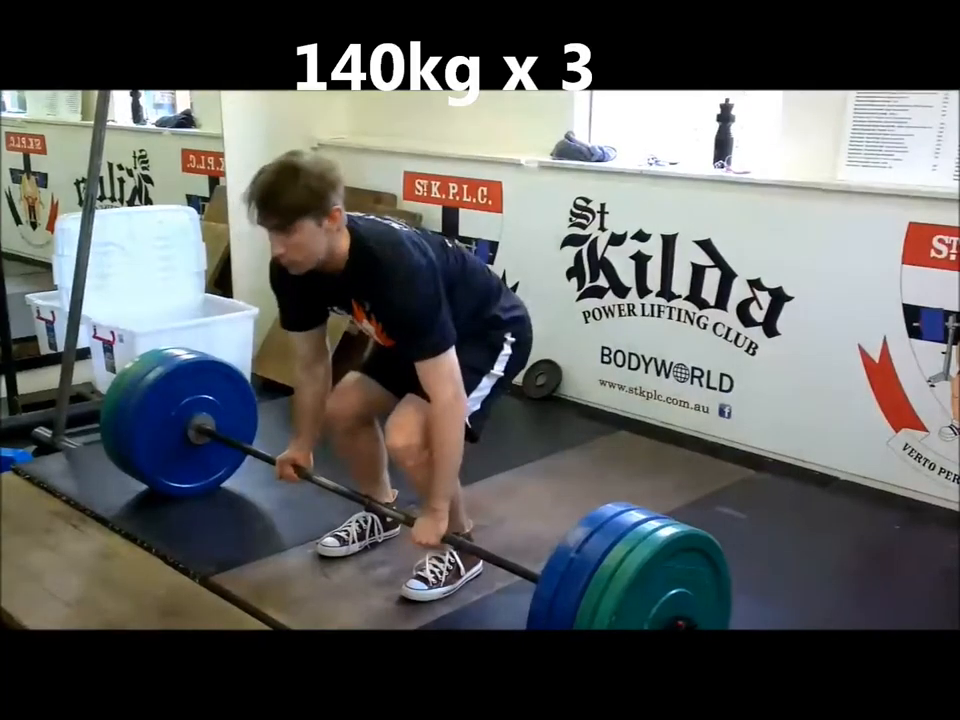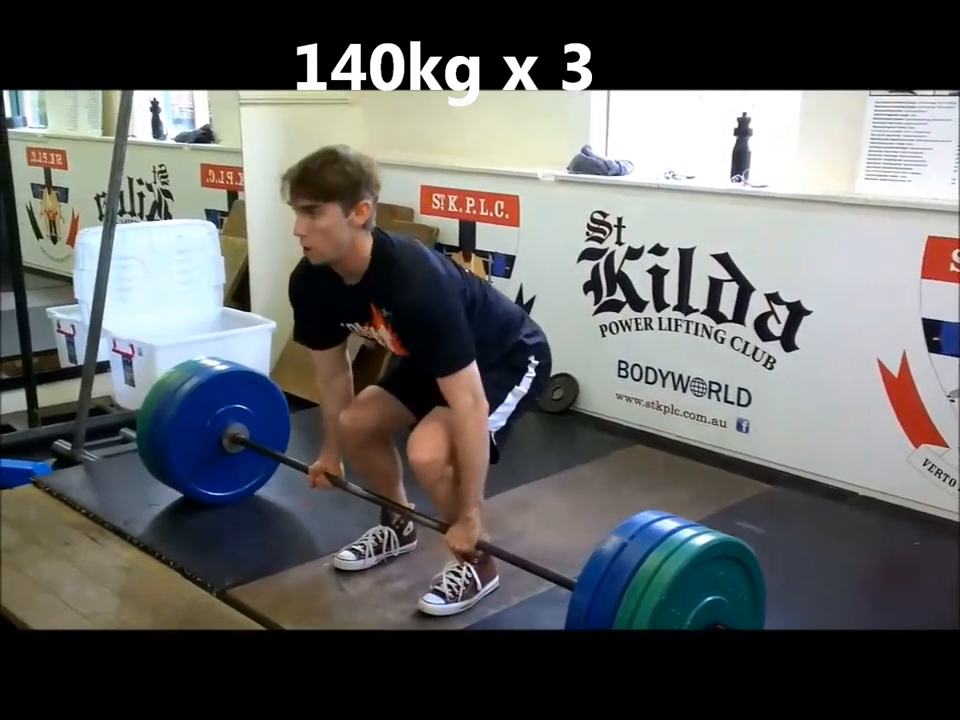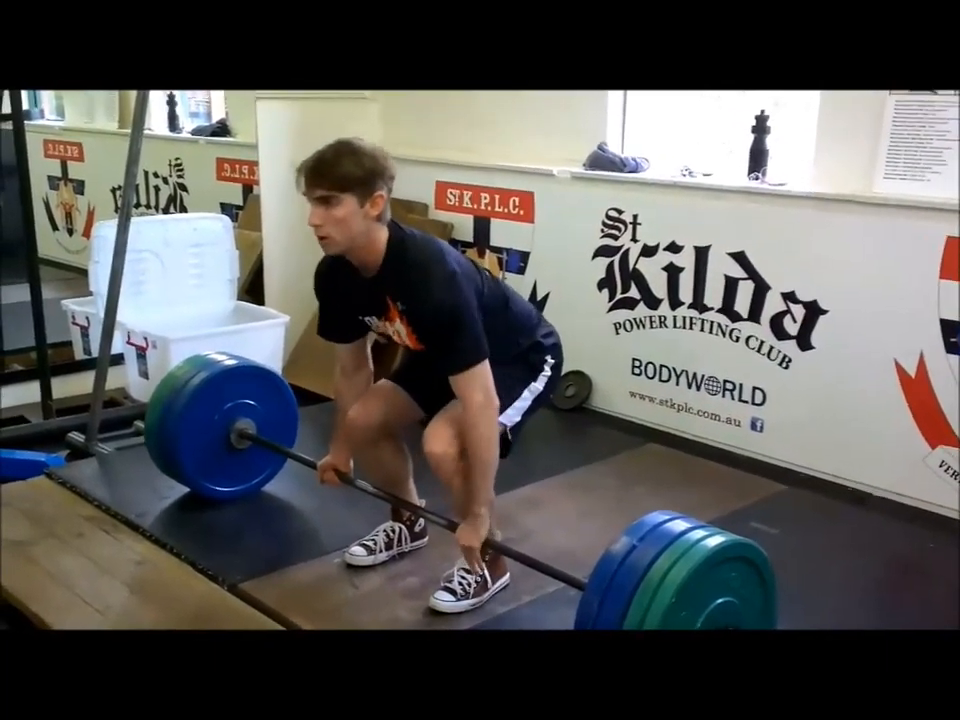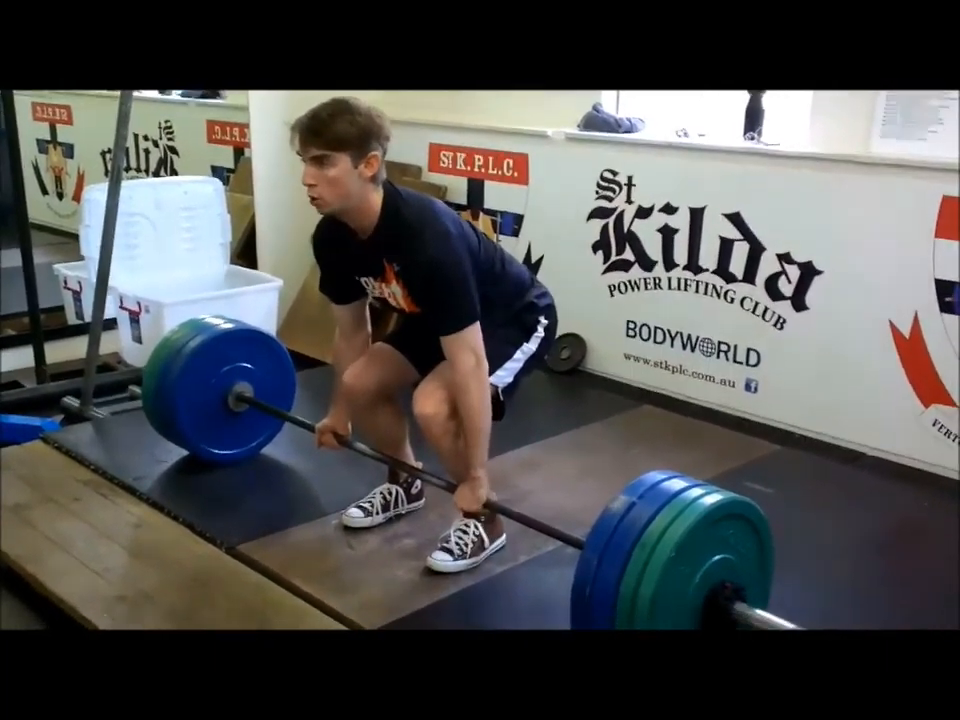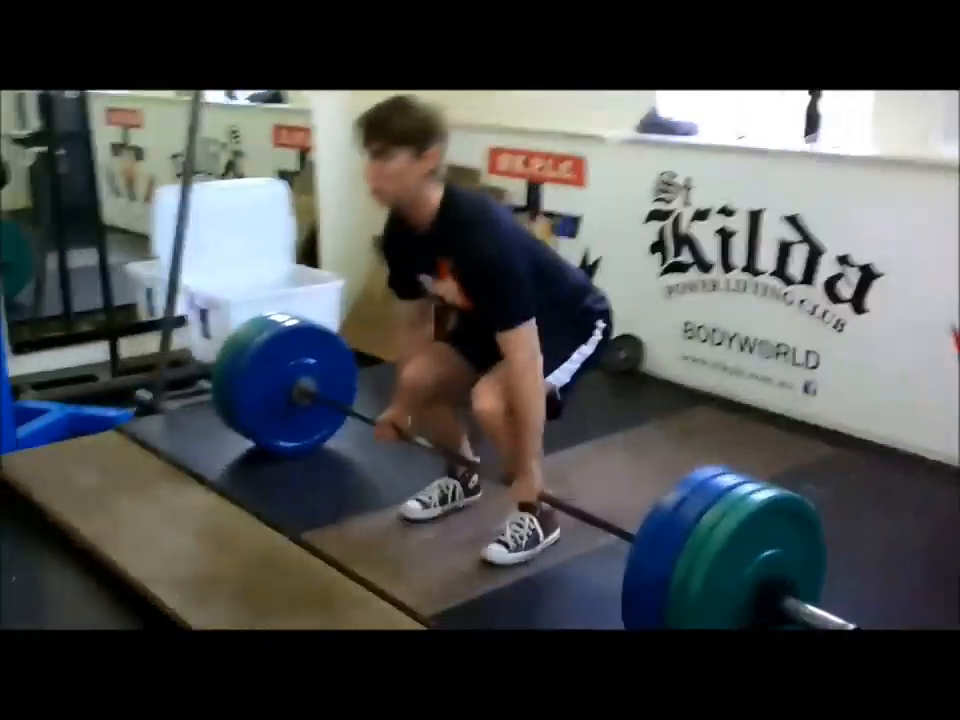
dt=1s
person 1, frame 1
left shoulder: (399, 269)
right shoulder: (293, 272)
left elbow: (449, 397)
right elbow: (311, 362)
left wrist: (435, 512)
right wrist: (301, 443)
left hip: (490, 331)
right hip: (417, 334)
left knee: (406, 435)
right knee: (342, 409)
left ankle: (460, 546)
right ankle: (381, 511)
person 1, frame 2
left shoulder: (418, 284)
right shoulder: (310, 283)
left elbow: (469, 404)
right elbow: (331, 371)
left wrist: (470, 516)
right wrist: (330, 452)
left hip: (511, 356)
right hip: (434, 356)
left knee: (428, 450)
right knee: (357, 424)
left ankle: (477, 563)
right ankle: (398, 527)
person 1, frame 3
left shoulder: (434, 279)
right shoulder: (335, 276)
left elbow: (482, 402)
right elbow: (351, 366)
left wrist: (477, 515)
right wrist: (339, 448)
left hip: (522, 355)
right hip: (440, 355)
left knee: (442, 446)
right knee: (363, 422)
left ankle: (488, 561)
right ankle: (408, 522)
person 1, frame 4
left shoulder: (428, 239)
right shoulder: (332, 237)
left elbow: (468, 363)
right elbow: (351, 329)
left wrist: (475, 477)
right wrist: (338, 411)
left hip: (517, 317)
right hip: (437, 316)
left knee: (432, 406)
right knee: (360, 385)
left ankle: (483, 521)
right ankle: (404, 485)
person 1, frame 5
left shoulder: (483, 236)
right shoulder: (400, 233)
left elbow: (523, 358)
right elbow: (413, 322)
left wrist: (528, 469)
right wrist: (399, 405)
left hip: (571, 319)
right hip: (492, 316)
left knee: (489, 401)
right knee: (417, 381)
left ankle: (537, 514)
right ankle: (462, 479)
